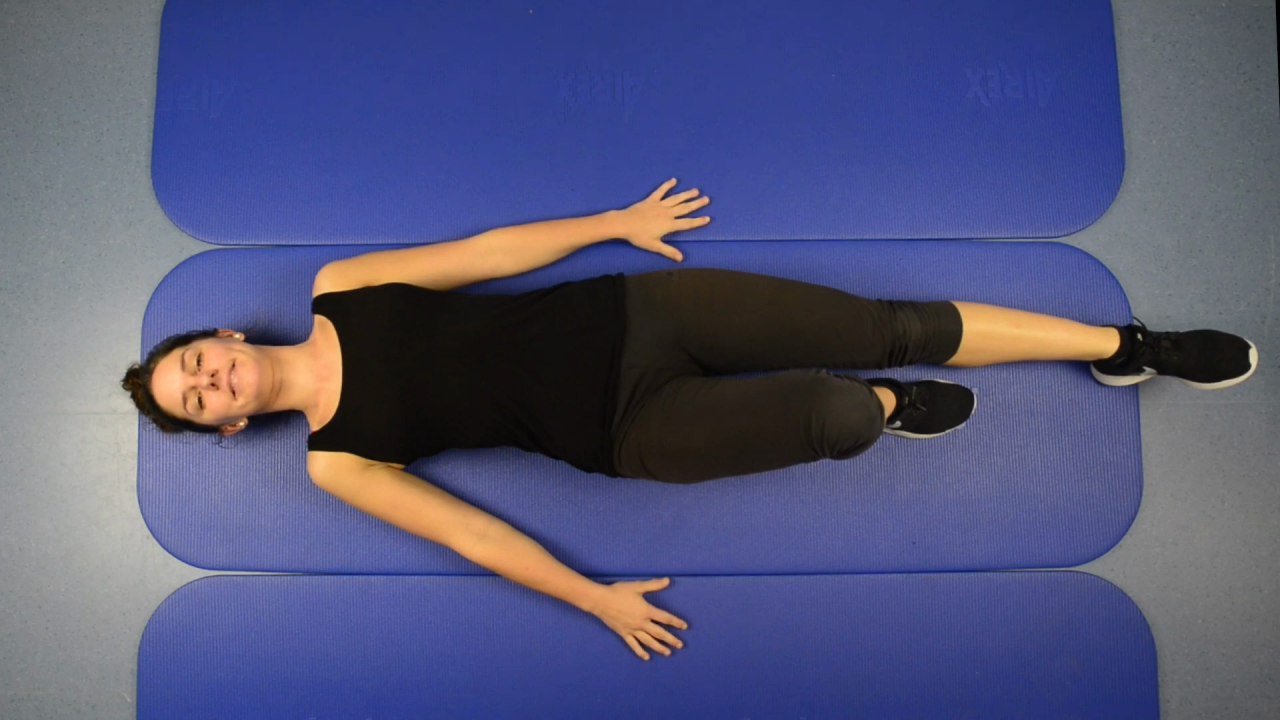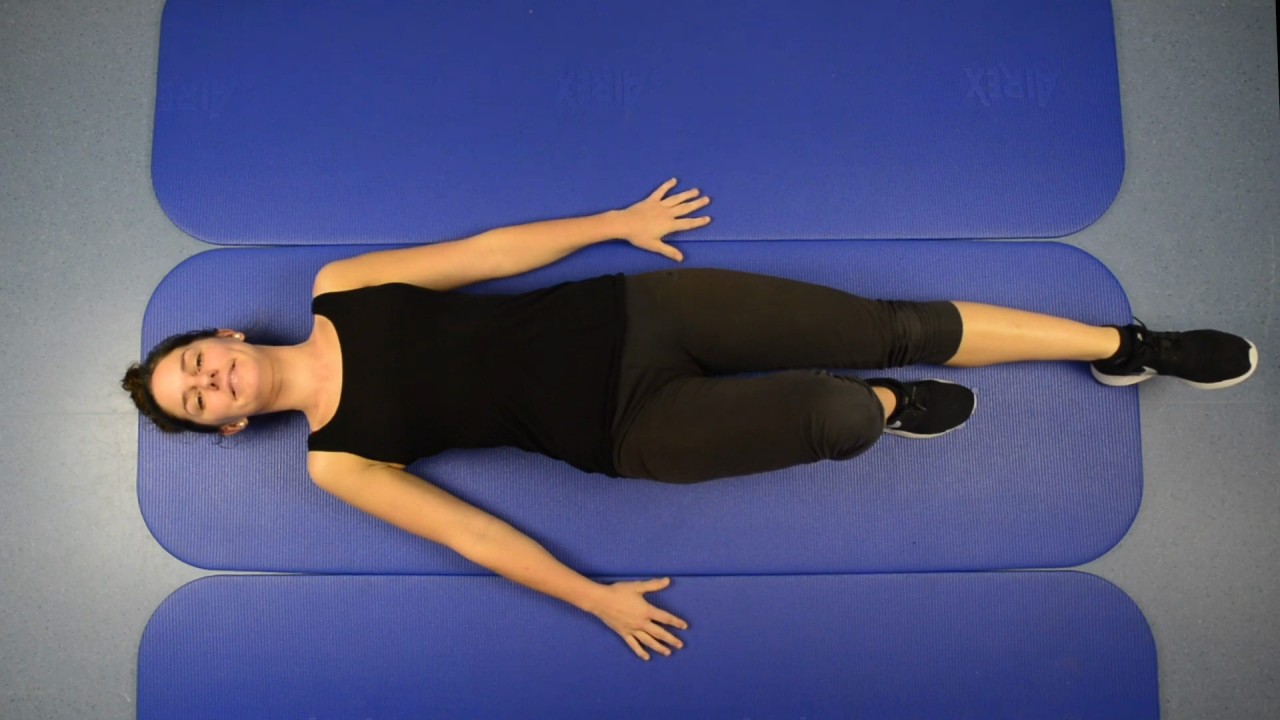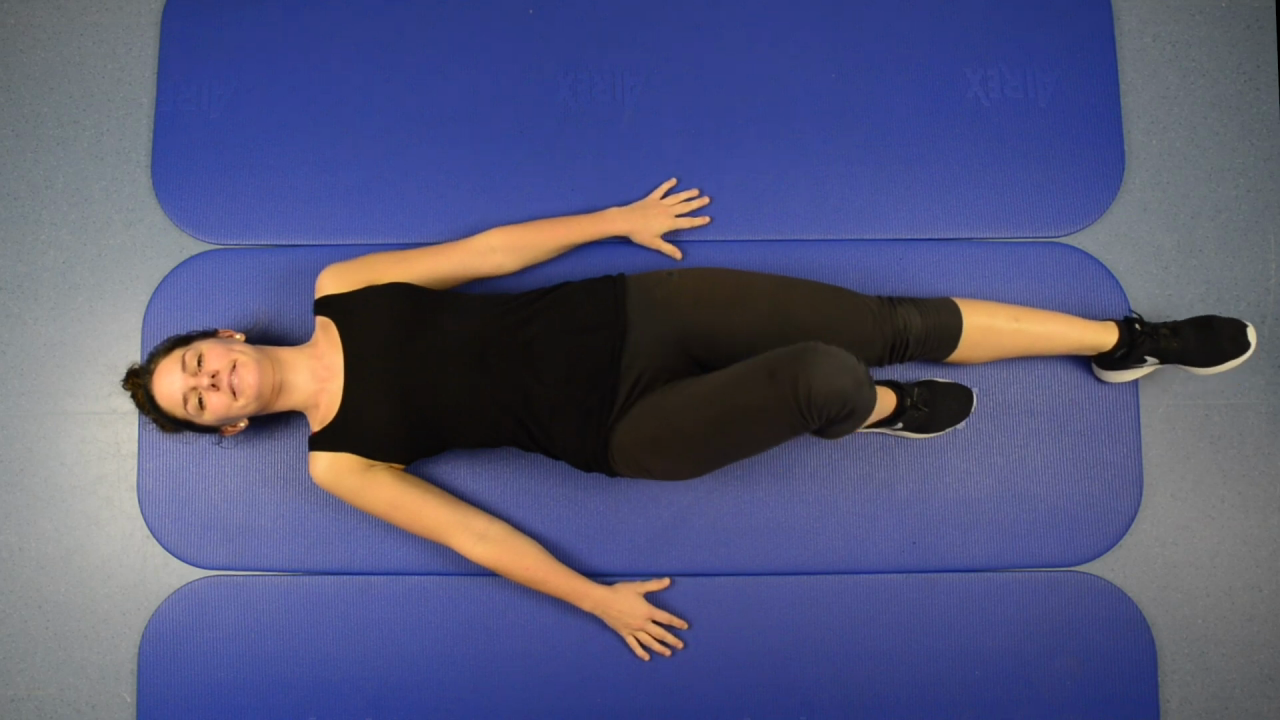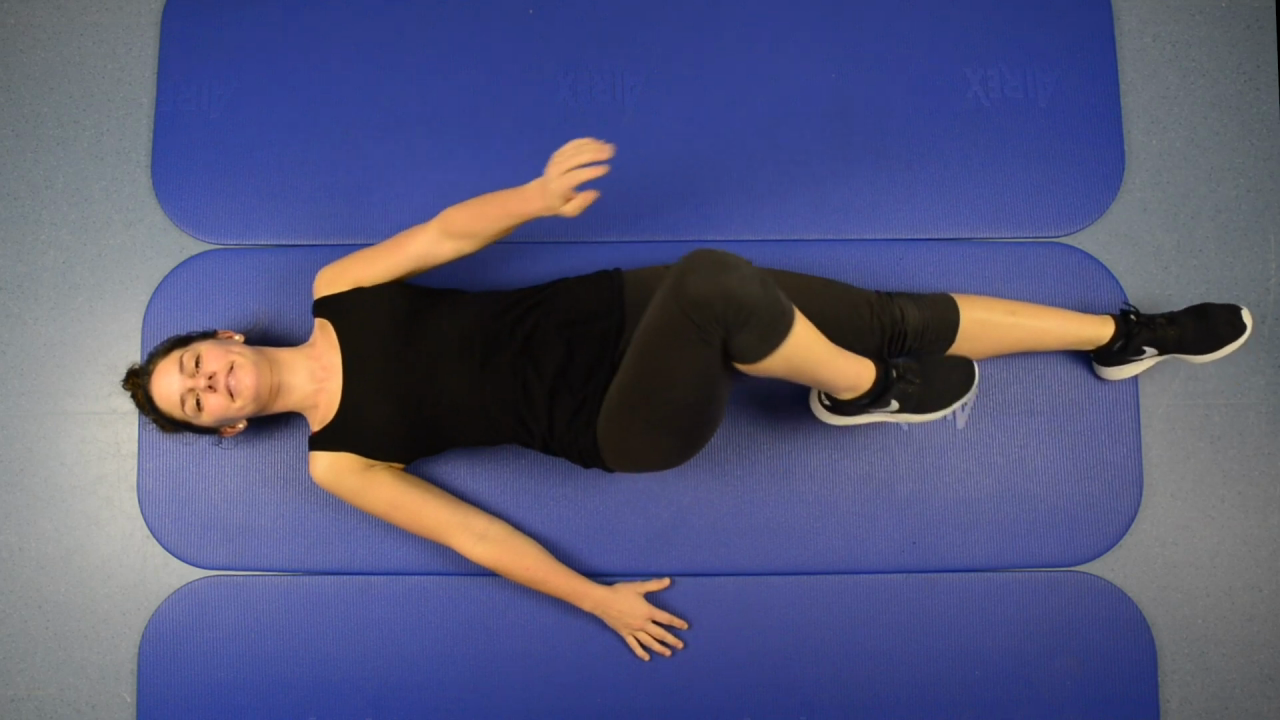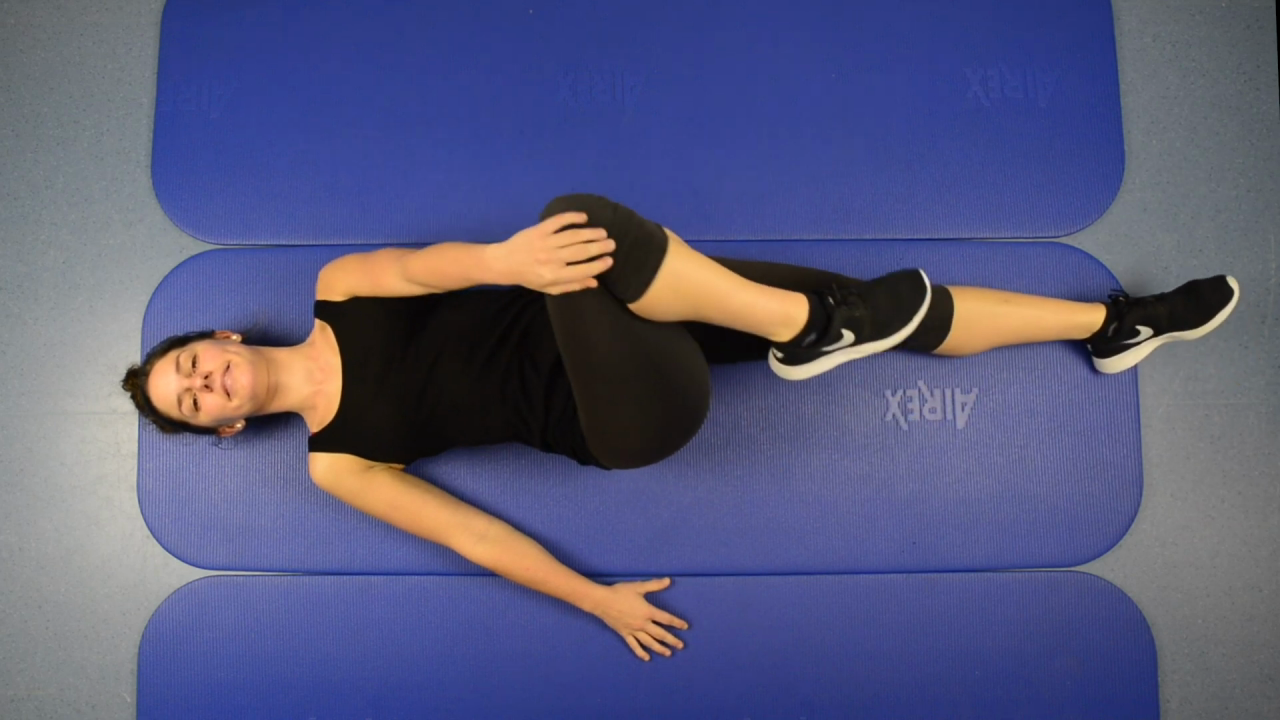
dt=0.5s
person 1, frame 1
left shoulder: (340, 287)
right shoulder: (335, 462)
left elbow: (486, 251)
right elbow: (471, 533)
left wrist: (616, 222)
right wrist: (597, 600)
left hip: (626, 314)
right hip: (623, 430)
left knee: (893, 326)
right knee: (838, 413)
left ankle: (1132, 347)
right ankle: (887, 408)
person 1, frame 2
left shoulder: (338, 287)
right shoulder: (334, 464)
left elbow: (486, 249)
right elbow: (471, 534)
left wrist: (615, 222)
right wrist: (596, 600)
left hip: (625, 312)
right hip: (622, 431)
left knee: (895, 326)
right knee: (837, 417)
left ankle: (1132, 349)
right ankle: (884, 410)
person 1, frame 3
left shoulder: (340, 287)
right shoulder: (337, 463)
left elbow: (484, 249)
right elbow: (472, 532)
left wrist: (618, 218)
right wrist: (596, 600)
left hip: (628, 312)
right hip: (619, 429)
left knee: (898, 322)
right knee: (826, 381)
left ankle: (1127, 339)
right ankle: (880, 409)
person 1, frame 4
left shoulder: (337, 289)
right shoulder: (336, 464)
left elbow: (450, 232)
right elbow: (470, 533)
left wrist: (530, 196)
right wrist: (595, 599)
left hip: (618, 312)
right hip: (628, 427)
left knee: (902, 314)
right knee: (707, 293)
left ankle: (1127, 334)
right ankle: (866, 396)
person 1, frame 5
left shoulder: (335, 287)
right shoulder: (335, 464)
left elbow: (420, 267)
right elbow: (468, 532)
left wrist: (511, 255)
right wrist: (596, 601)
left hip: (638, 331)
right hip: (629, 422)
right knee: (584, 238)
left ankle: (1115, 323)
right ankle: (815, 326)
